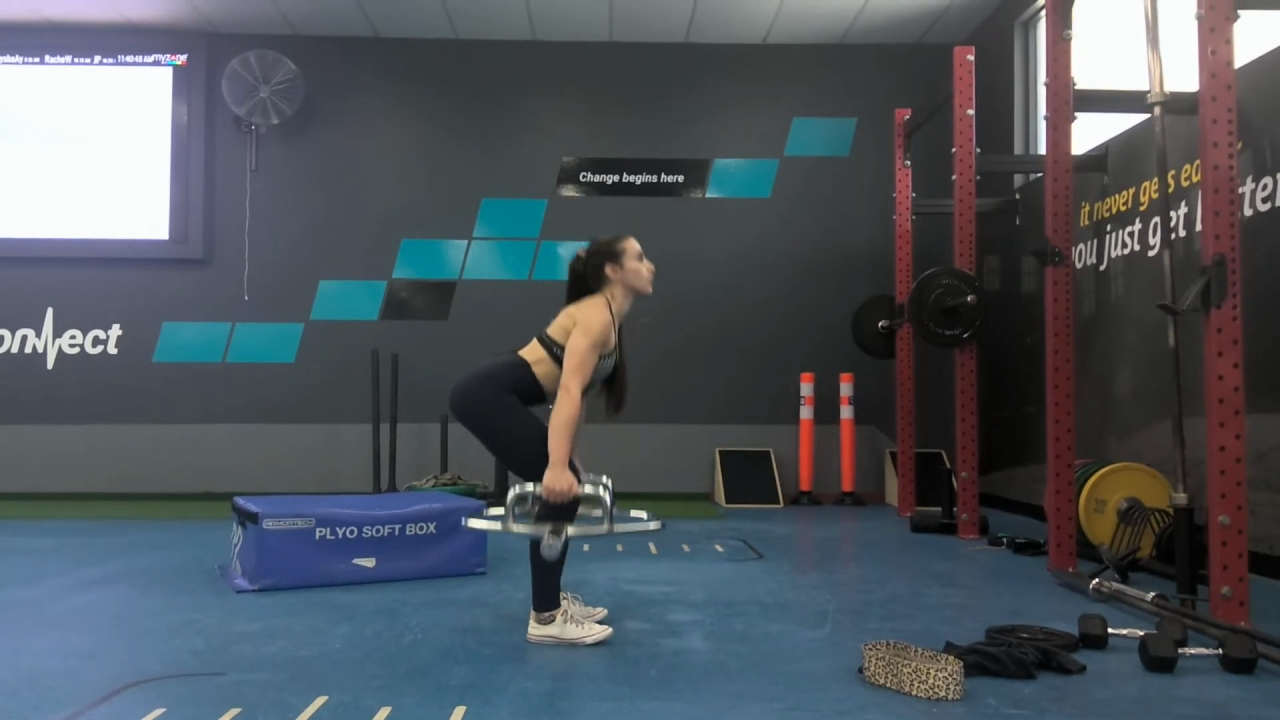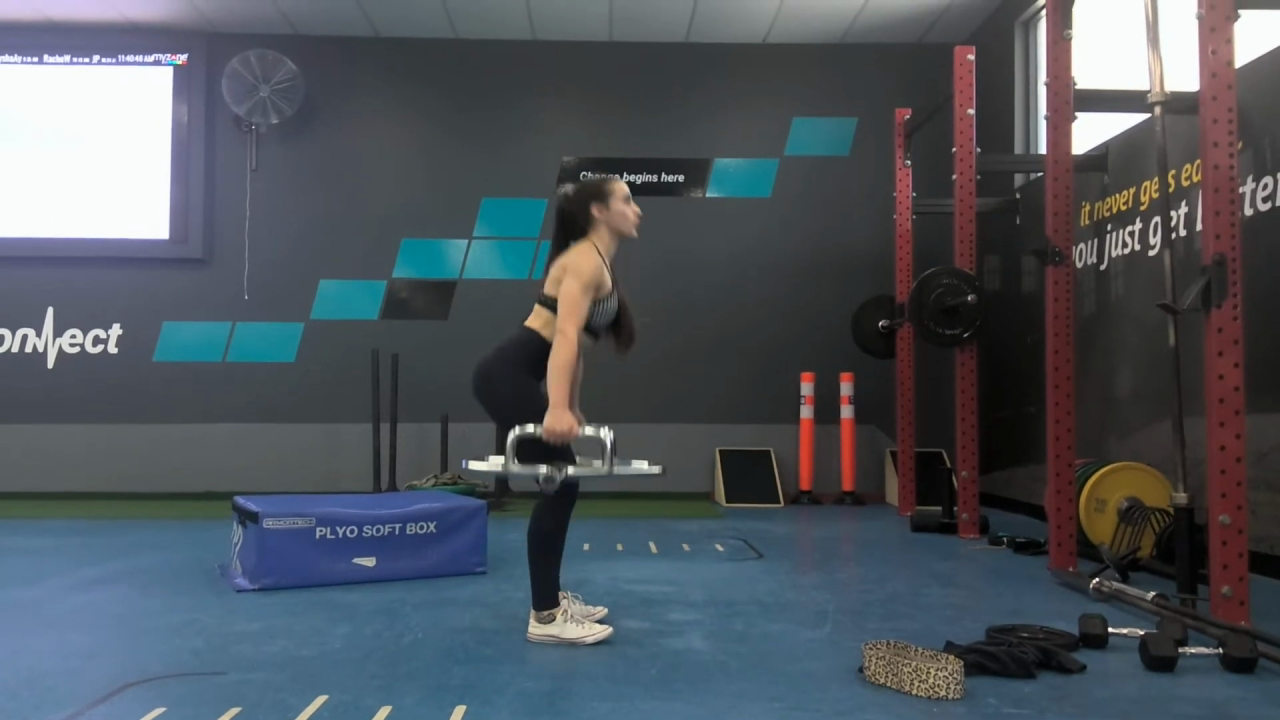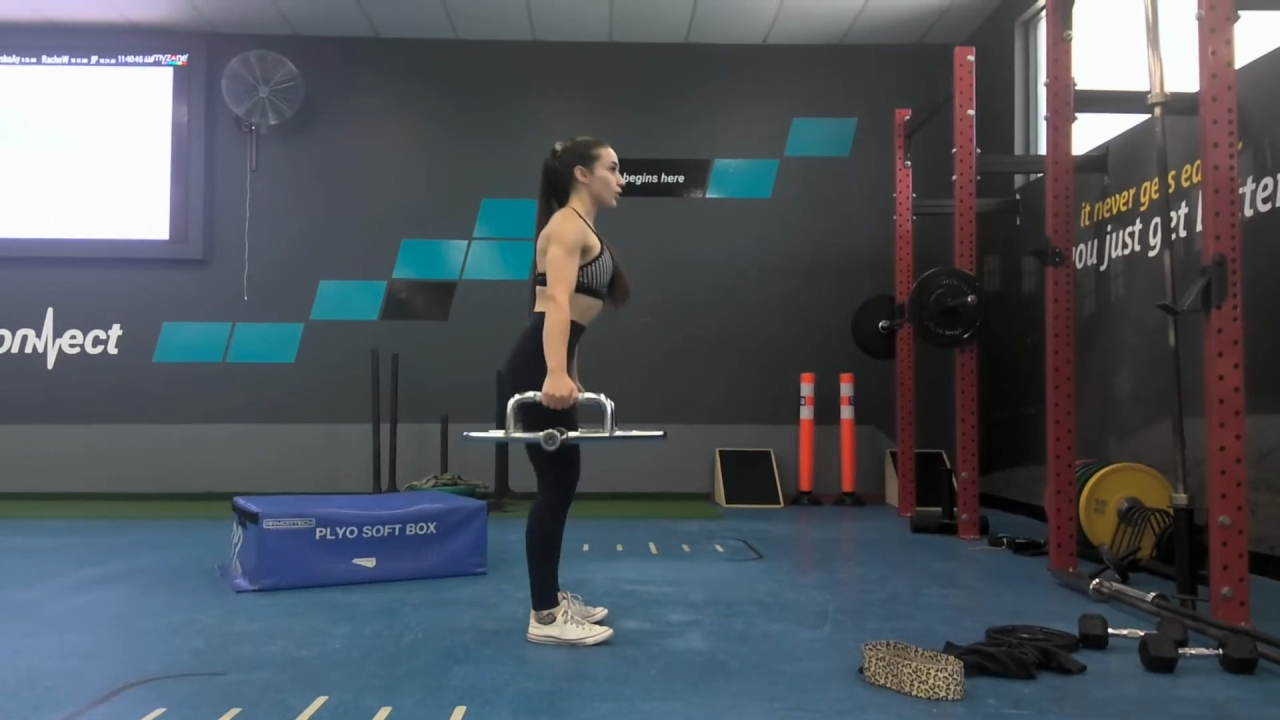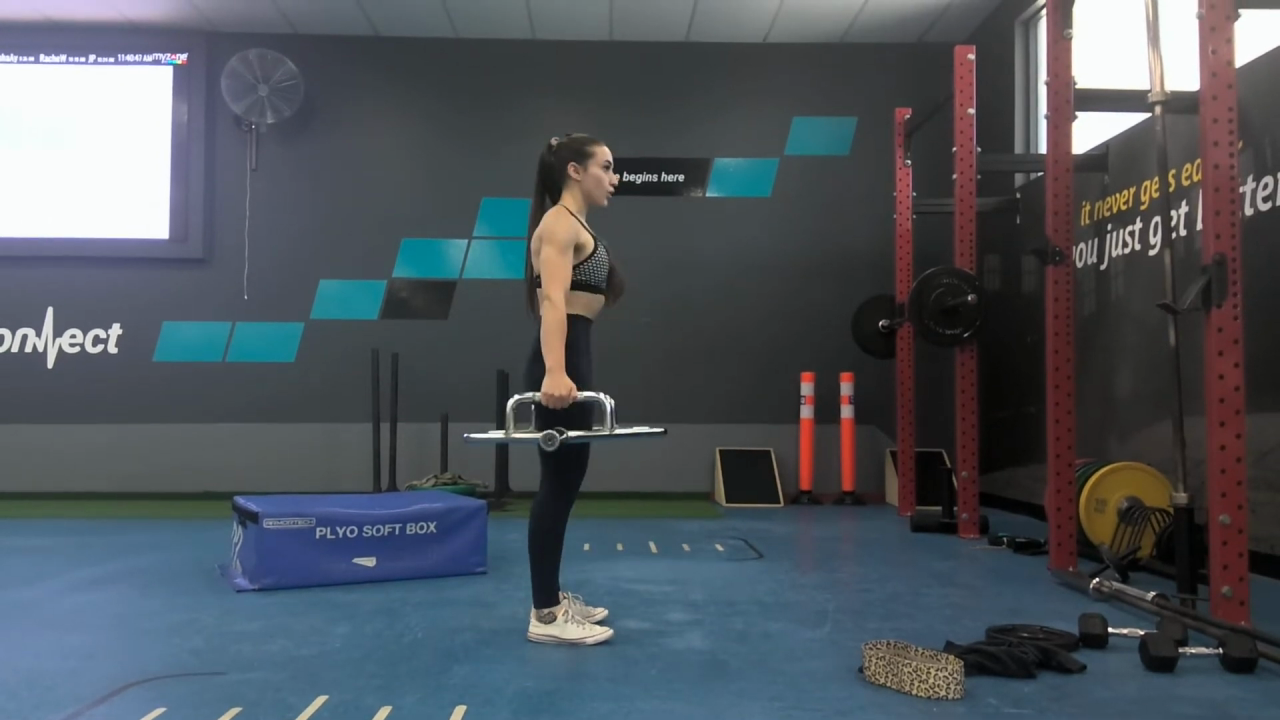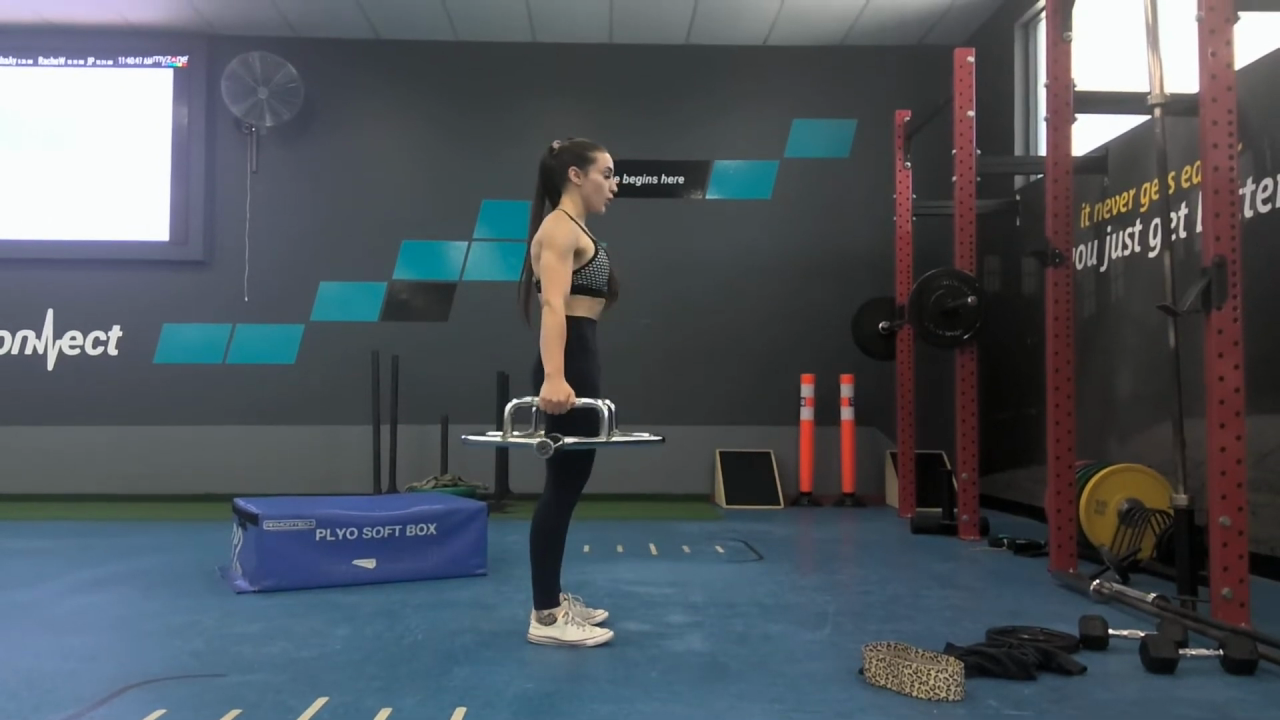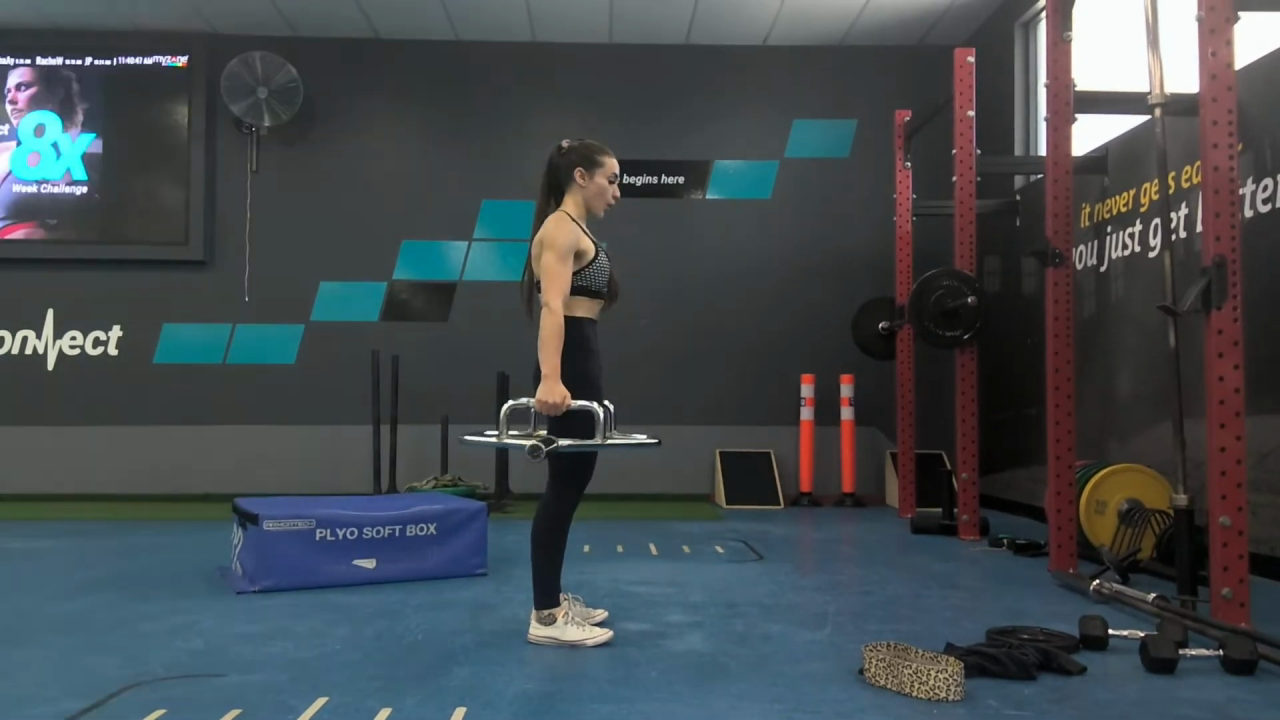
dt=0.2s
person 1, frame 1
left shoulder: (607, 318)
right shoulder: (597, 315)
left elbow: (573, 393)
right elbow: (568, 392)
left wrist: (570, 463)
right wrist: (557, 468)
left hip: (494, 396)
right hip: (486, 396)
left knee: (564, 492)
right knee: (559, 495)
left ankle: (551, 599)
right ankle: (545, 619)
person 1, frame 2
left shoulder: (596, 262)
right shoulder: (585, 261)
left elbow: (571, 344)
right elbow: (564, 337)
left wrist: (572, 410)
right wrist: (557, 412)
left hip: (518, 376)
right hip: (509, 376)
left knee: (561, 487)
right knee: (558, 489)
left ankle: (551, 598)
right ankle: (545, 618)
person 1, frame 3
left shoulder: (580, 227)
right shoulder: (567, 224)
right elbow: (558, 302)
left wrist: (566, 375)
right wrist: (557, 374)
left hip: (547, 363)
right hip: (539, 364)
left knee: (559, 483)
right knee: (557, 485)
left ankle: (551, 599)
right ankle: (545, 618)
person 1, frame 4
left shoulder: (573, 224)
right shoulder: (560, 223)
right elbow: (553, 302)
right wrist: (555, 373)
left hip: (569, 360)
right hip: (561, 362)
left knee: (563, 483)
right knee: (558, 485)
left ankle: (552, 598)
right ankle: (546, 616)
person 1, frame 5
left shoulder: (572, 228)
right shoulder: (560, 227)
right elbow: (554, 307)
right wrist: (555, 378)
left hip: (578, 362)
right hip: (570, 362)
left knee: (568, 485)
right knee: (563, 487)
left ankle: (553, 600)
right ankle: (546, 618)
person 1, frame 6
left shoulder: (572, 229)
right shoulder: (562, 229)
right elbow: (553, 308)
right wrist: (550, 379)
left hip: (579, 361)
right hip: (570, 363)
left knee: (570, 485)
right knee: (565, 486)
left ankle: (553, 600)
right ankle: (547, 617)
